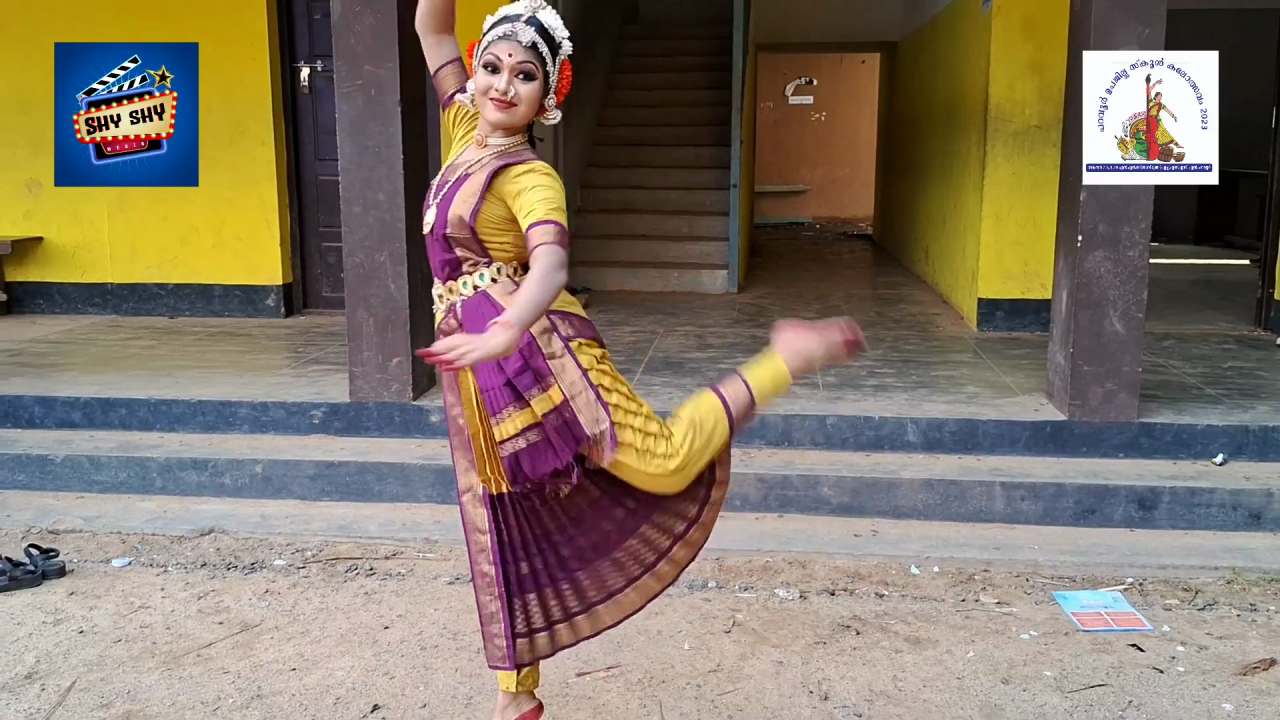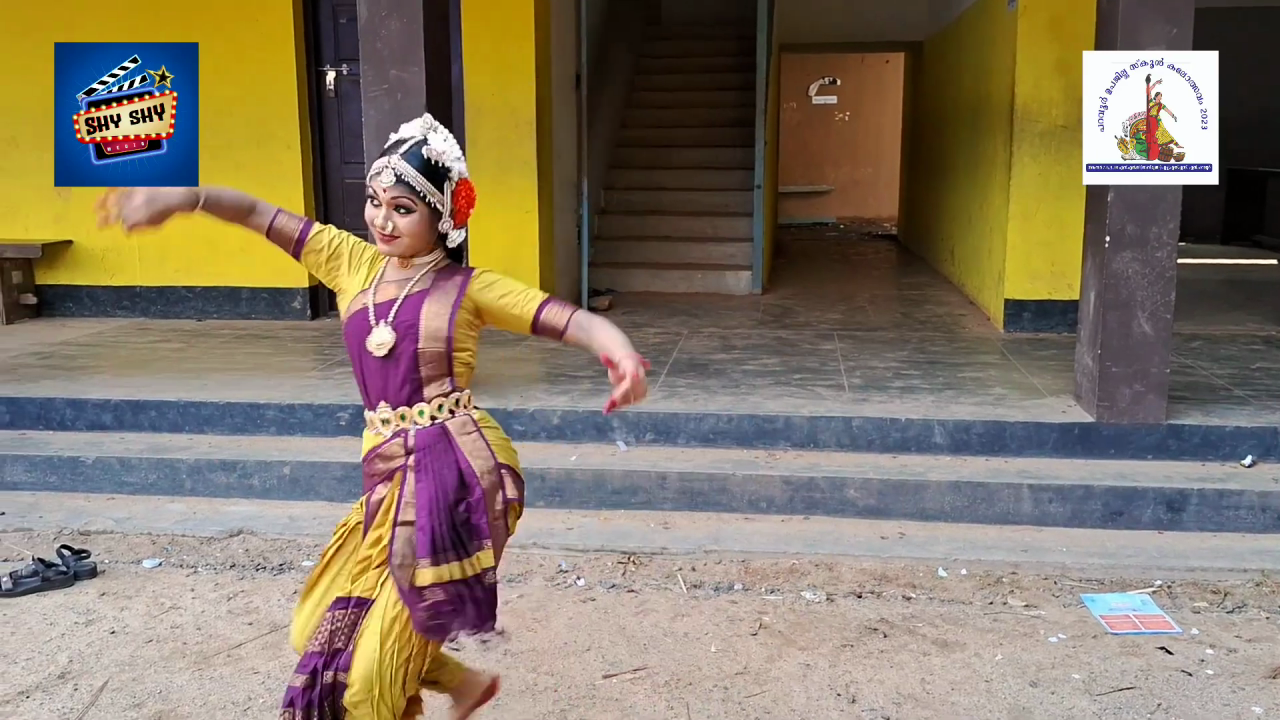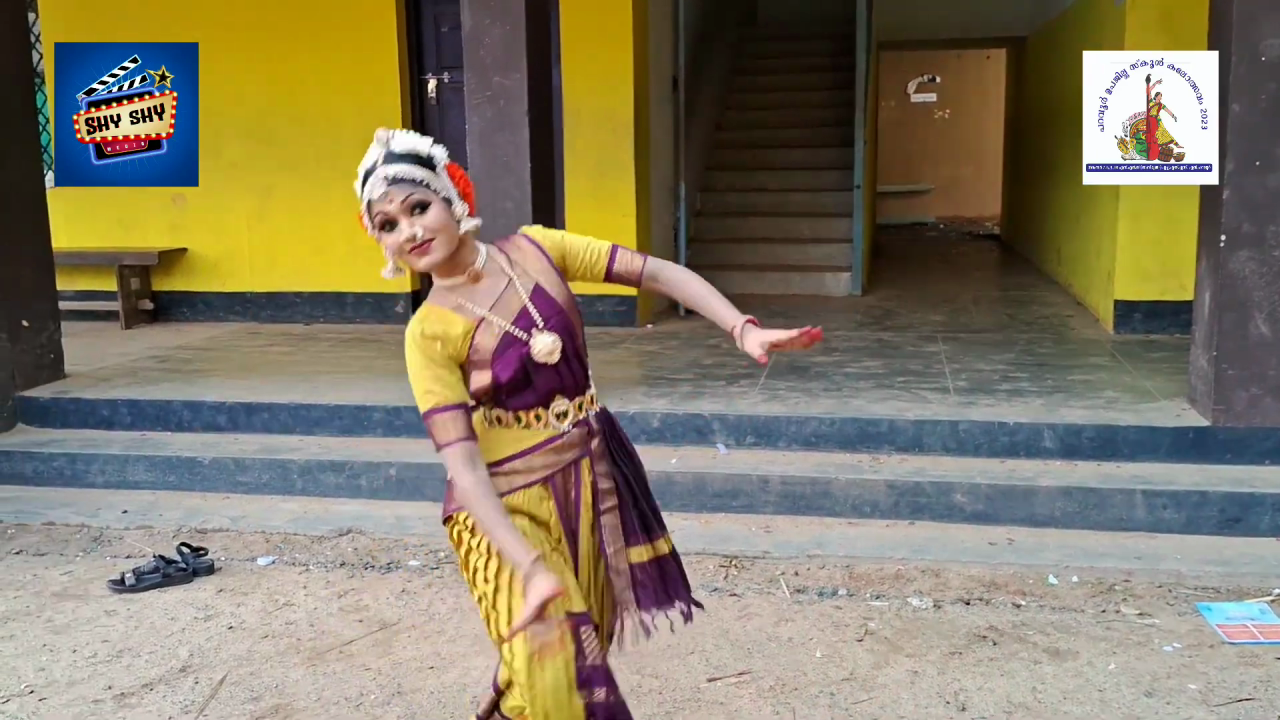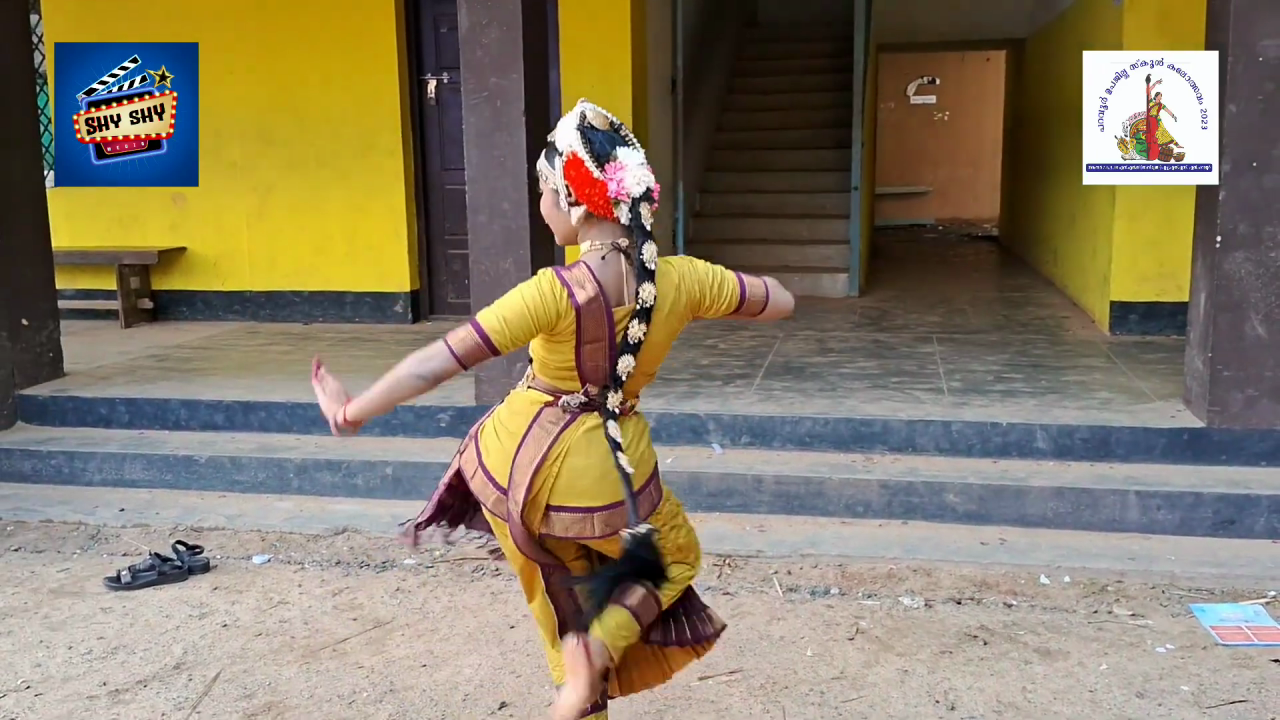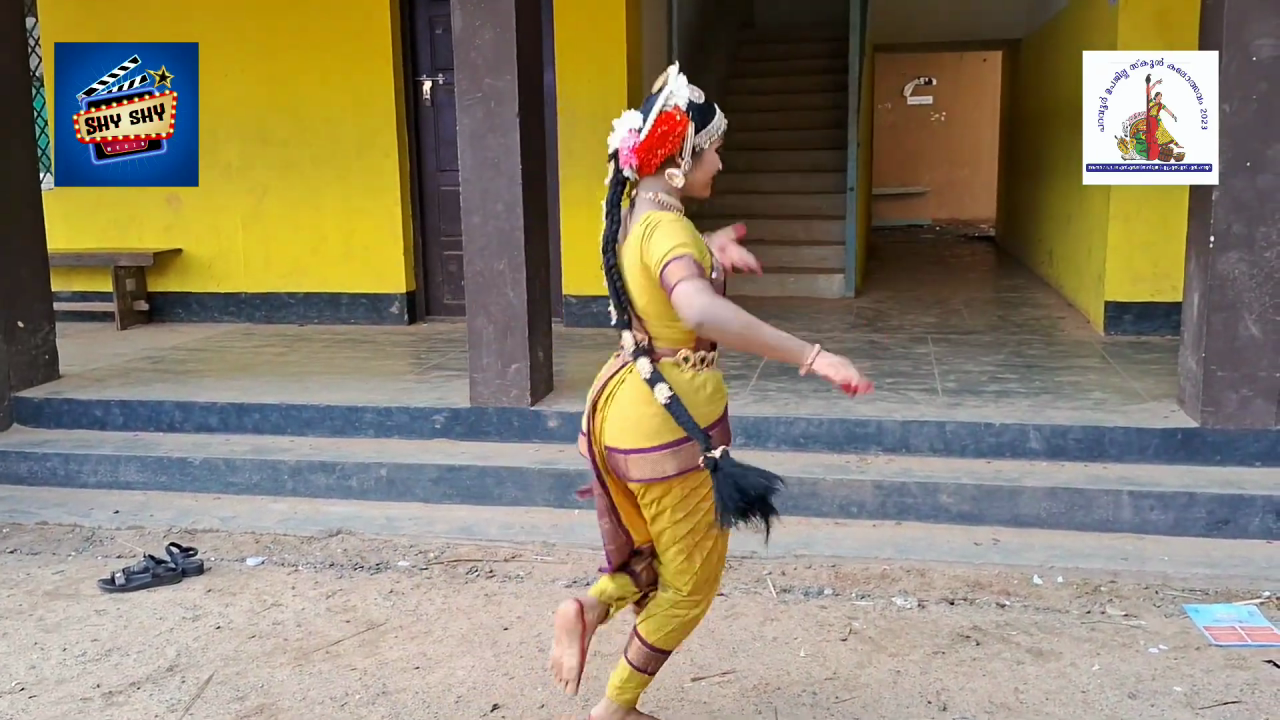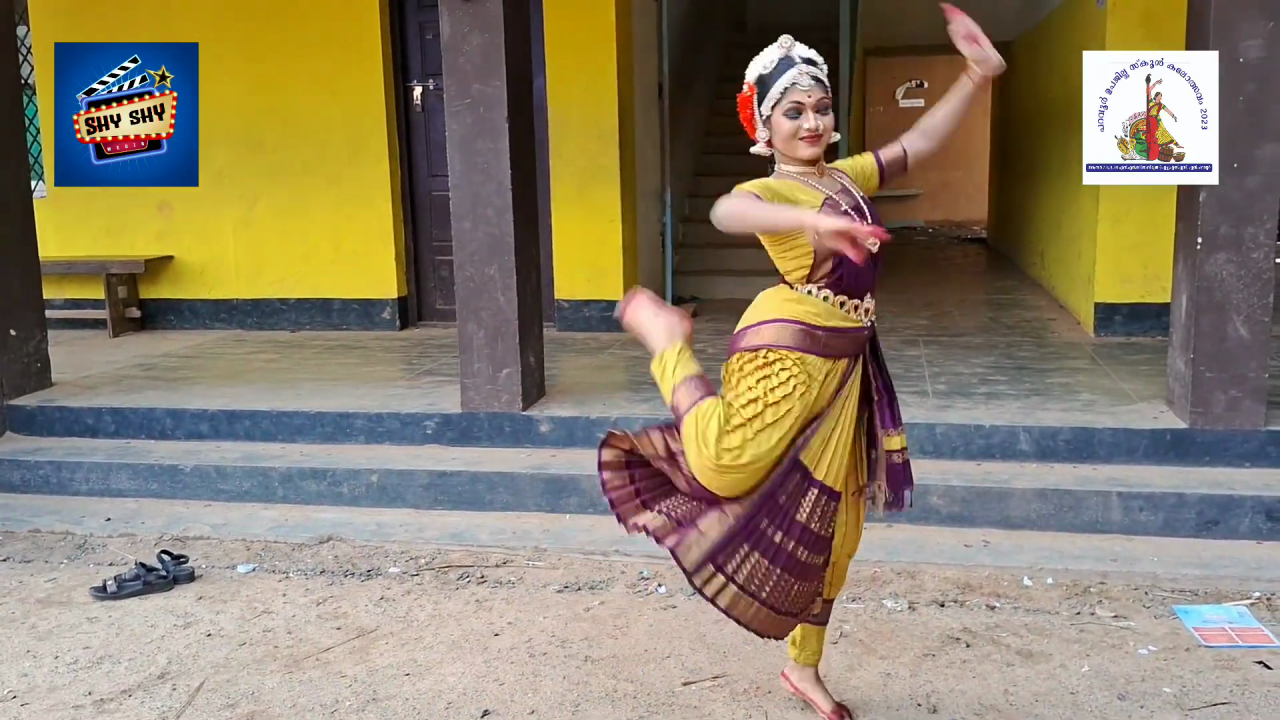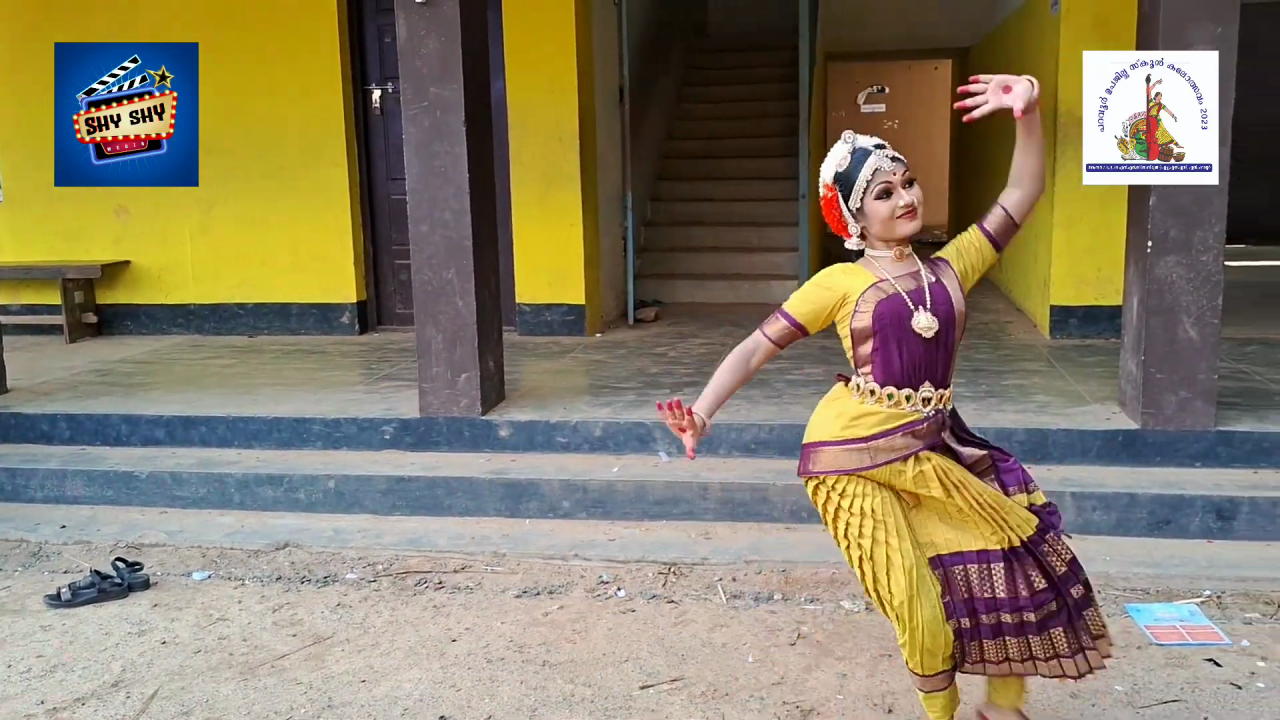
dt=0.7s
person 1, frame 1
left shoulder: (530, 176)
right shoulder: (471, 134)
left elbow: (548, 267)
left wrist: (506, 330)
left hip: (528, 344)
right hip: (482, 357)
left knee: (664, 460)
right knee: (504, 524)
left ankle: (786, 355)
person 1, frame 2
left shoulder: (472, 289)
right shoulder: (364, 266)
left elbow: (580, 323)
right elbow: (259, 215)
left wrist: (621, 352)
right wrist: (178, 197)
left hip: (453, 483)
right hip: (385, 490)
right knee: (329, 641)
person 1, frame 3
left shoulder: (533, 247)
right shoulder: (429, 335)
left elbow: (657, 270)
right elbow: (463, 465)
left wrist: (743, 329)
right wrist: (530, 568)
left hip: (590, 472)
right hip: (509, 496)
left knee: (579, 664)
person 1, frame 4
left shoulder: (557, 294)
right shoulder: (681, 280)
left elbow: (441, 359)
right elbow: (781, 302)
left wrist: (350, 412)
left hip: (515, 460)
right hip: (601, 476)
left knee: (562, 603)
right knee: (679, 556)
right ankle: (599, 661)
person 1, frame 5
left shoulder: (628, 222)
right shoulder: (669, 234)
right elbow: (701, 311)
left wrist: (711, 255)
right wrist: (808, 356)
left hip: (621, 409)
right hip: (667, 423)
left knee: (662, 551)
right knee: (691, 581)
left ankle: (590, 609)
person 1, frame 6
left shoulder: (840, 178)
right shoulder: (773, 191)
left elbow: (917, 145)
right elbow: (731, 213)
left wrist: (976, 75)
right wrist: (819, 220)
left hip: (845, 364)
right hip: (784, 348)
left knee: (833, 523)
right knee: (720, 466)
right ankle: (658, 322)
person 1, frame 7
left shoulder: (951, 269)
right shoulder: (841, 283)
left elbow: (1020, 199)
right elbow: (758, 345)
left wrist: (1027, 116)
right wrist: (704, 408)
left hip: (929, 448)
right hip: (853, 455)
left knee: (1019, 556)
right knee: (916, 604)
